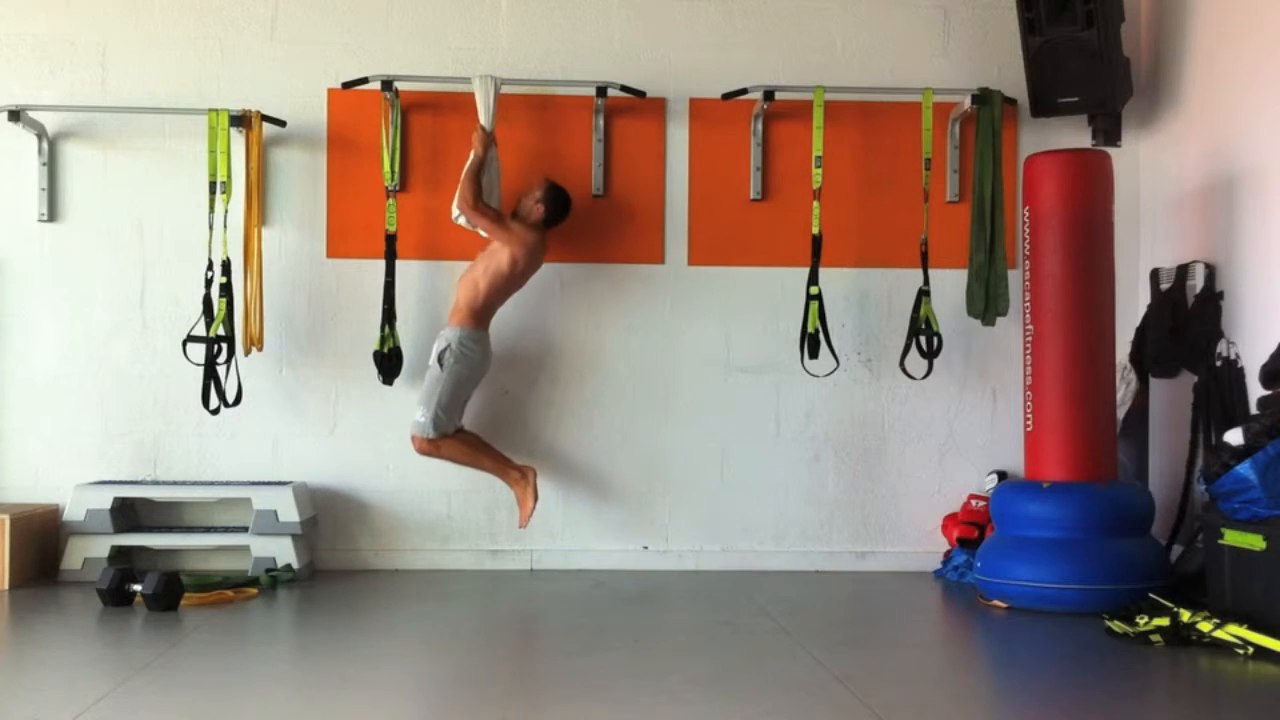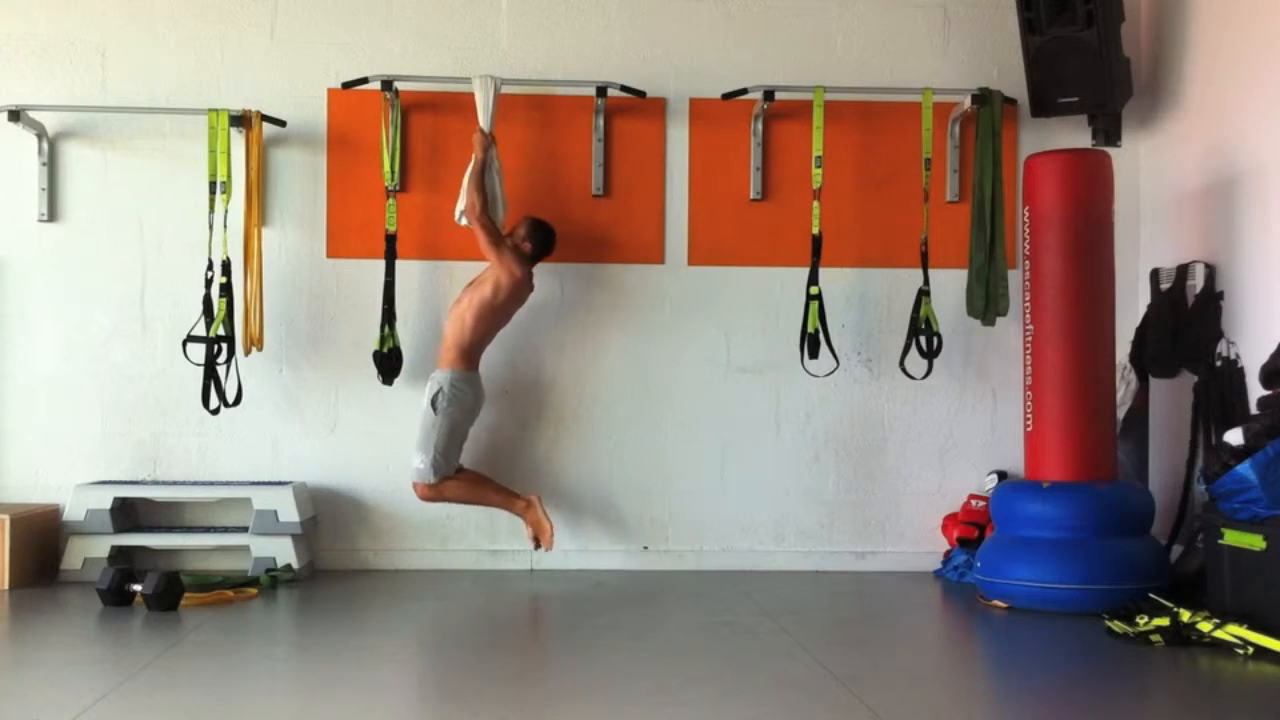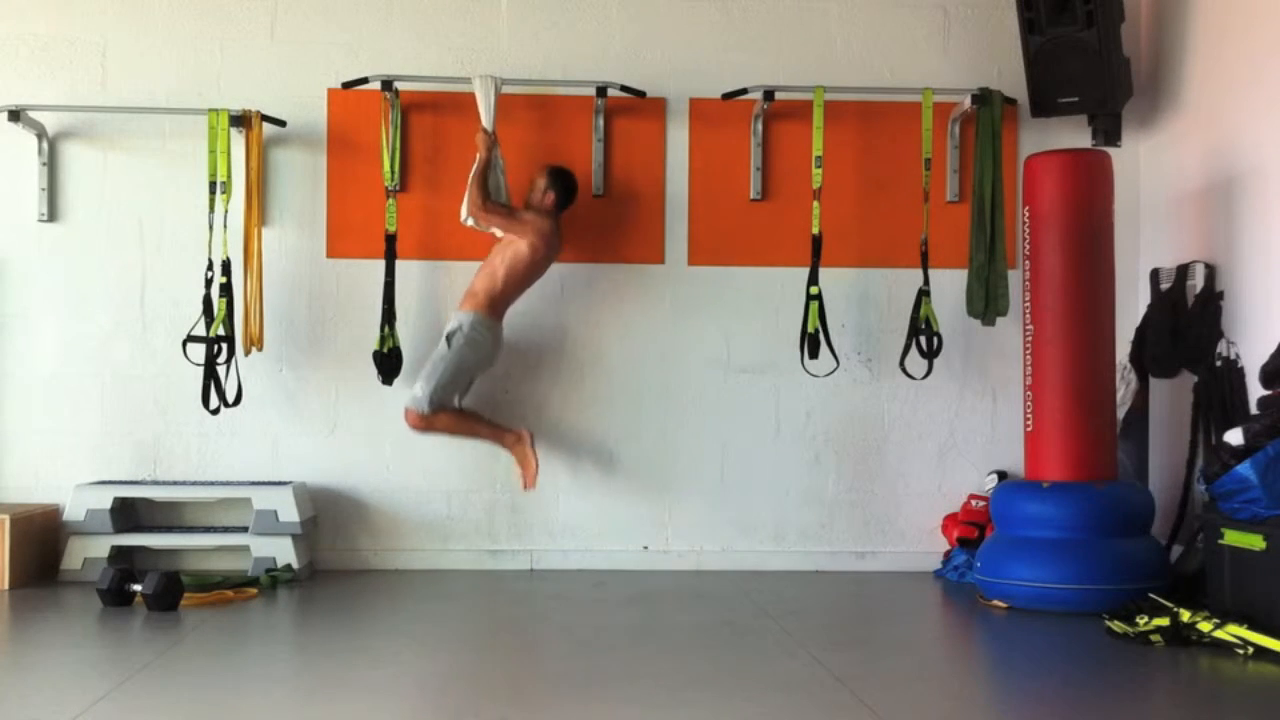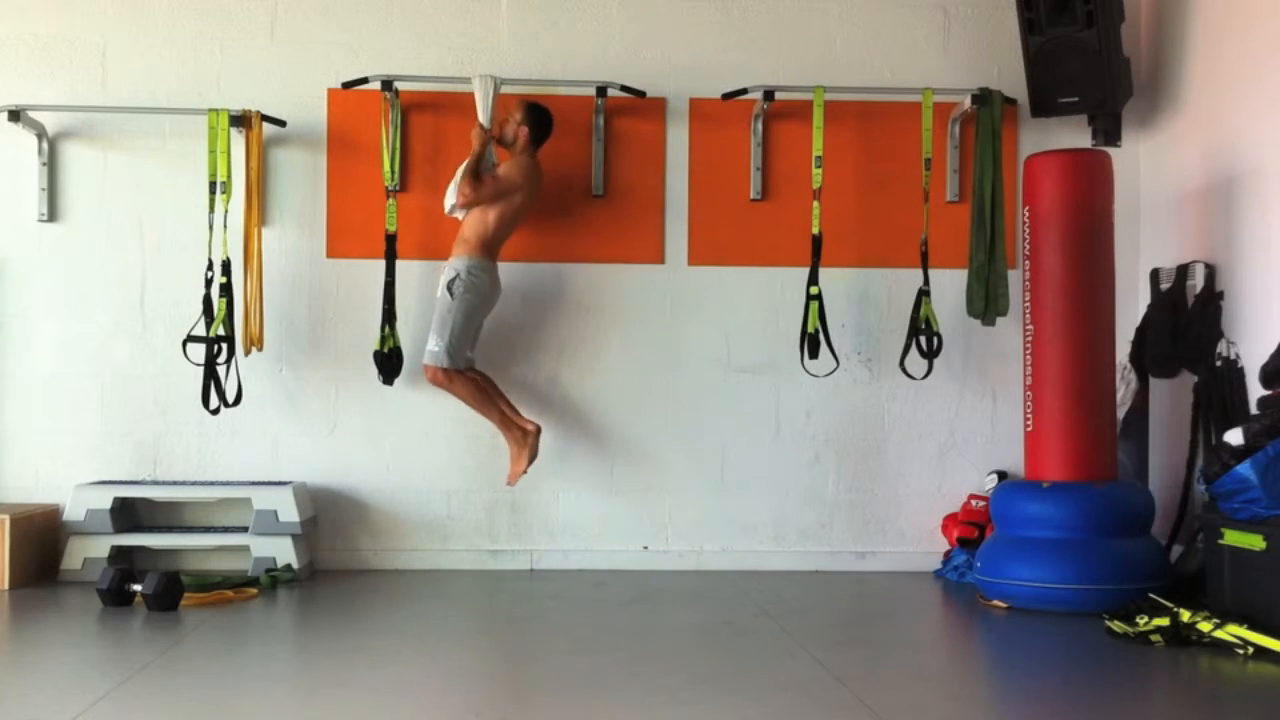
dt=0.5s
person 1, frame 1
left shoulder: (524, 238)
right shoulder: (522, 241)
left elbow: (469, 203)
right elbow: (479, 208)
left wrist: (479, 152)
right wrist: (486, 154)
left hip: (461, 342)
right hip: (467, 341)
left knee: (426, 439)
right knee: (445, 432)
left ankle: (516, 476)
right ankle: (516, 474)
person 1, frame 2
left shoulder: (512, 272)
right shoulder: (515, 276)
left elbow: (477, 212)
right elbow: (483, 216)
left wrist: (480, 155)
right wrist: (485, 159)
left hip: (452, 382)
right hip: (459, 381)
left knee: (427, 486)
right knee: (444, 474)
left ankle: (521, 505)
right ankle: (520, 503)
person 1, frame 3
left shoulder: (541, 225)
right shoulder: (541, 231)
left elbow: (477, 206)
right elbow: (491, 210)
left wrist: (484, 154)
right wrist: (490, 157)
left hip: (471, 327)
right hip: (480, 328)
left knee: (418, 415)
right knee: (440, 408)
left ankle: (512, 439)
right ankle: (514, 437)
person 1, frame 4
left shoulder: (521, 166)
right shoulder: (520, 169)
left elbow: (466, 195)
right elbow: (479, 196)
left wrist: (478, 148)
right wrist: (481, 150)
left hip: (468, 273)
right hip: (475, 274)
left knee: (439, 370)
right knee: (459, 366)
left ankle: (515, 433)
right ankle: (522, 425)
